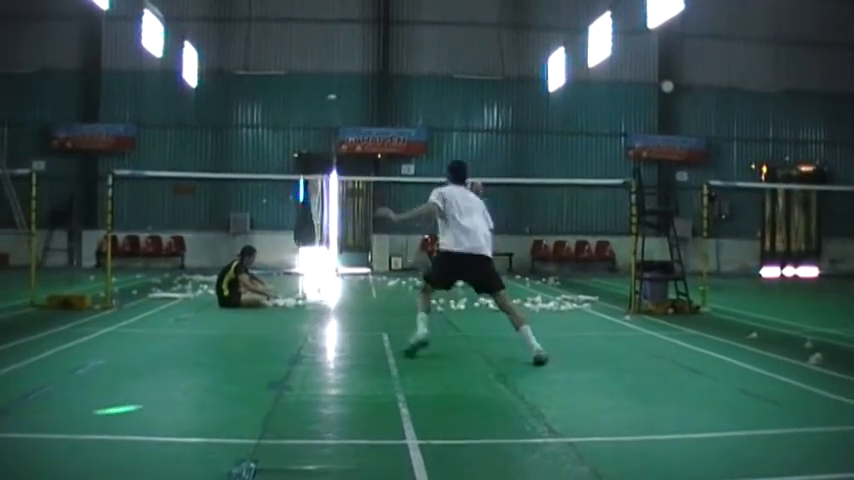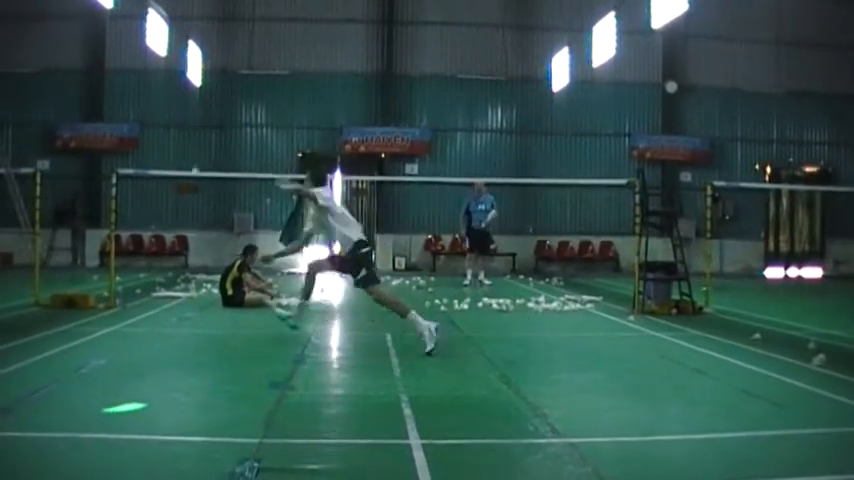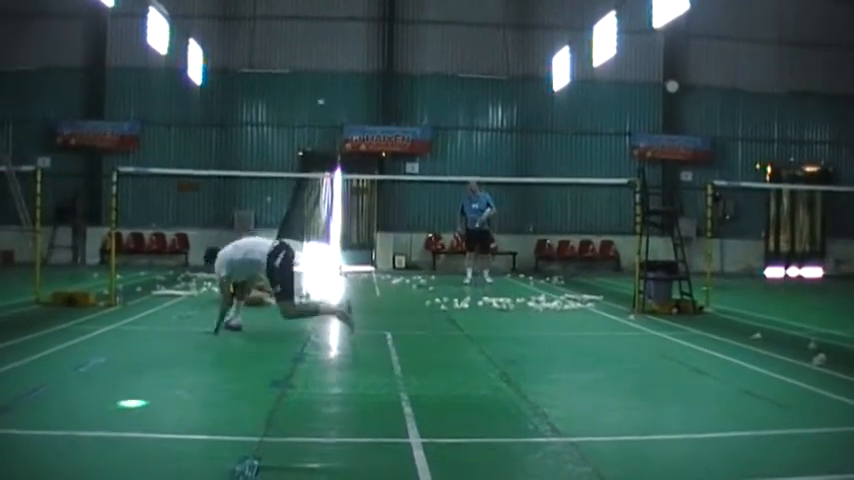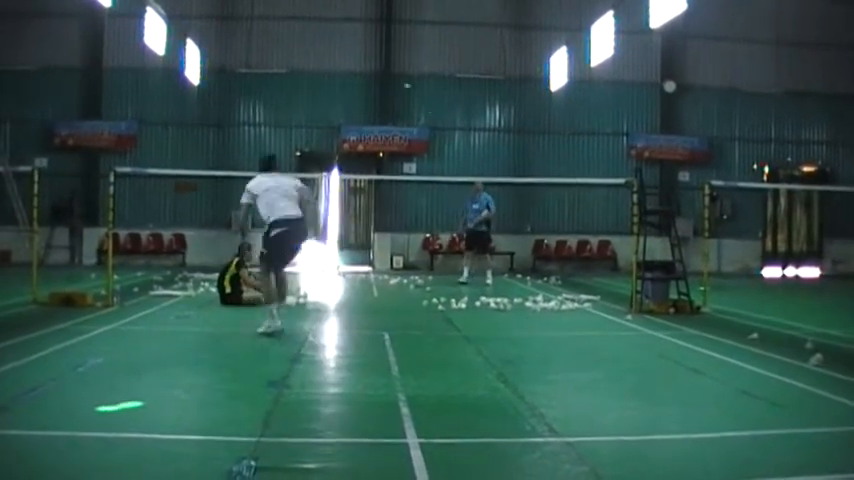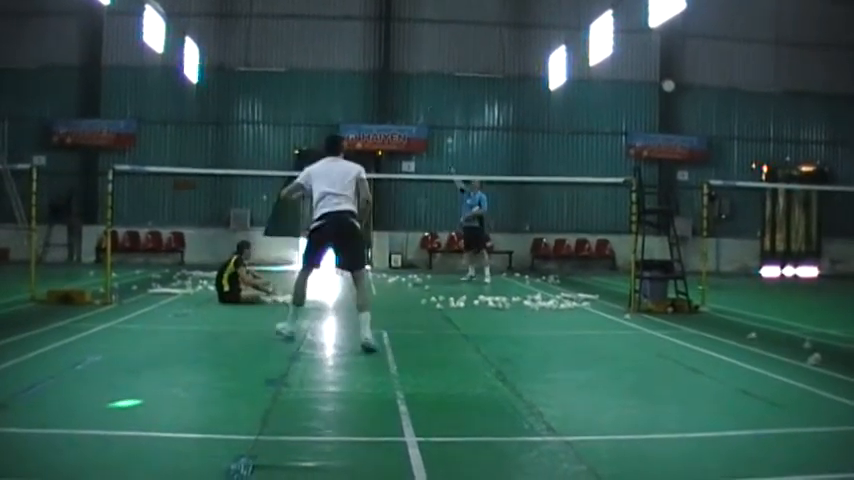
dt=0.4s
person 1, frame 1
left shoulder: (442, 192)
right shoulder: (477, 201)
left elbow: (429, 208)
right elbow: (490, 232)
left wrist: (396, 217)
left hip: (452, 252)
right hip: (480, 254)
left knee: (425, 291)
right knee: (503, 301)
left ankle: (421, 332)
right ankle: (535, 349)
person 1, frame 2
left shoulder: (322, 194)
right shoulder: (315, 214)
left elbow: (304, 192)
right elbow: (302, 242)
right wrist: (274, 255)
left hip: (357, 249)
right hip: (346, 252)
left knee: (377, 294)
right knee: (313, 268)
left ankle: (425, 328)
right ankle: (298, 312)
person 1, frame 3
left shoulder: (221, 260)
right shoulder: (229, 254)
left elbow: (225, 298)
left wrist: (218, 325)
left hip: (277, 257)
left knee: (289, 312)
left ankle: (340, 312)
right ankle: (234, 318)
person 1, frame 4
left shoulder: (252, 185)
right shoulder: (291, 180)
left elbow: (243, 219)
right elbow: (310, 200)
left wrist: (244, 237)
right wrist: (311, 227)
left hip: (278, 228)
right hip: (299, 227)
left knee: (266, 271)
right knee: (278, 269)
left ankle: (274, 321)
right ankle: (273, 319)
person 1, frame 5
left shoulder: (312, 169)
right shoulder: (356, 168)
left elbow: (285, 194)
right elbow: (367, 200)
left wrist: (300, 193)
right wrist: (359, 224)
left hip: (321, 222)
right hip: (348, 220)
left knee: (304, 273)
right knee: (360, 278)
left ankle: (289, 326)
right ankle: (366, 335)
